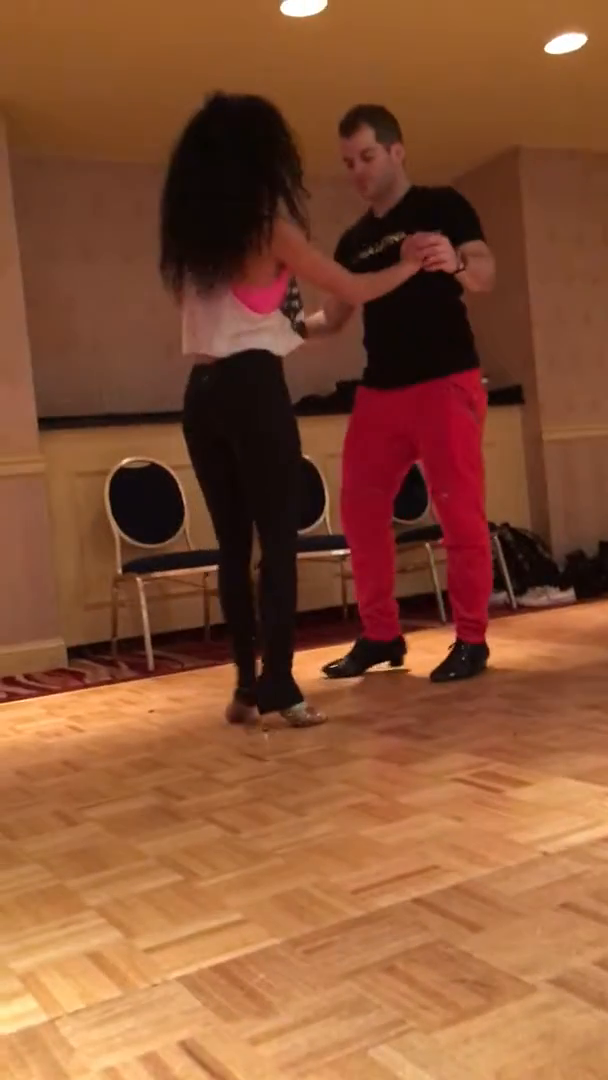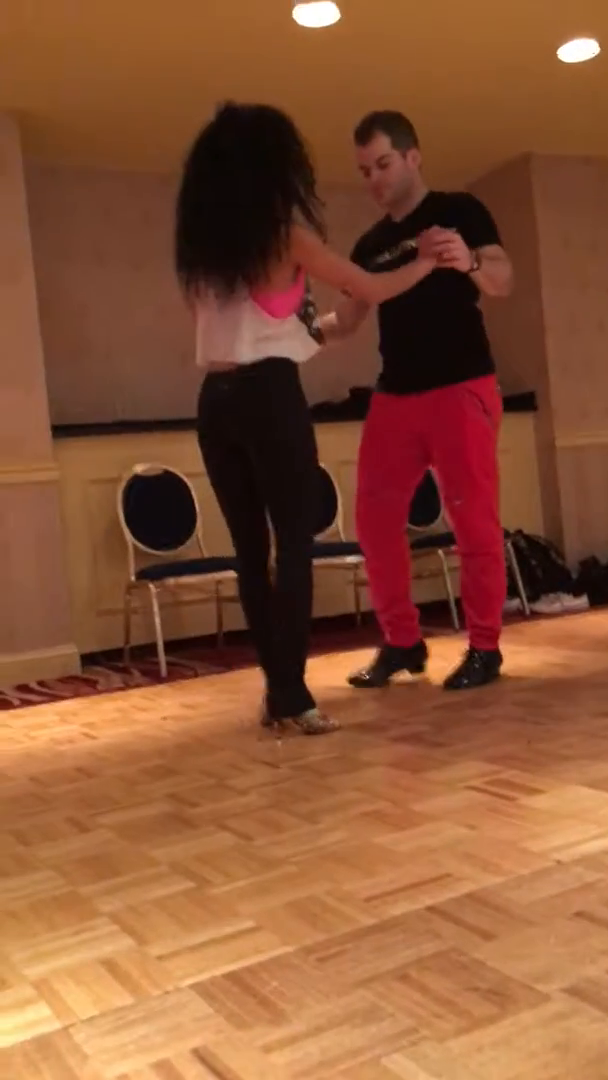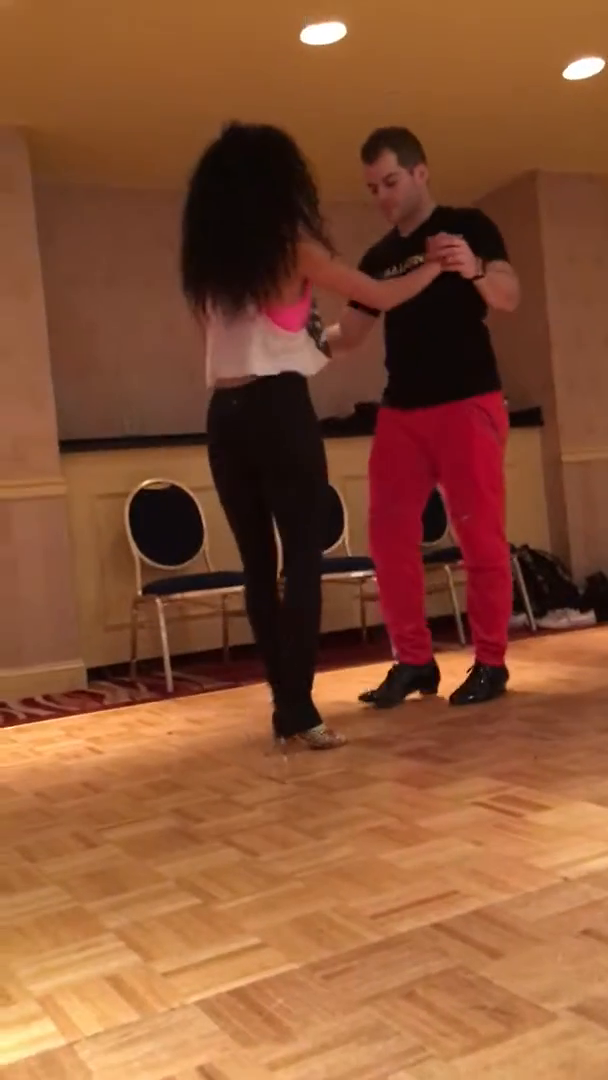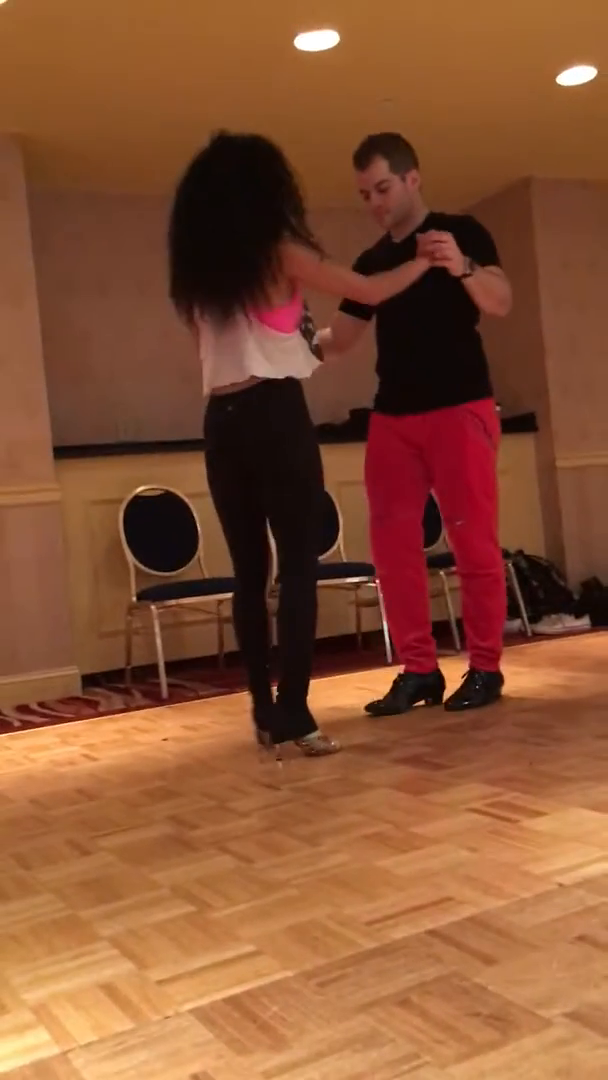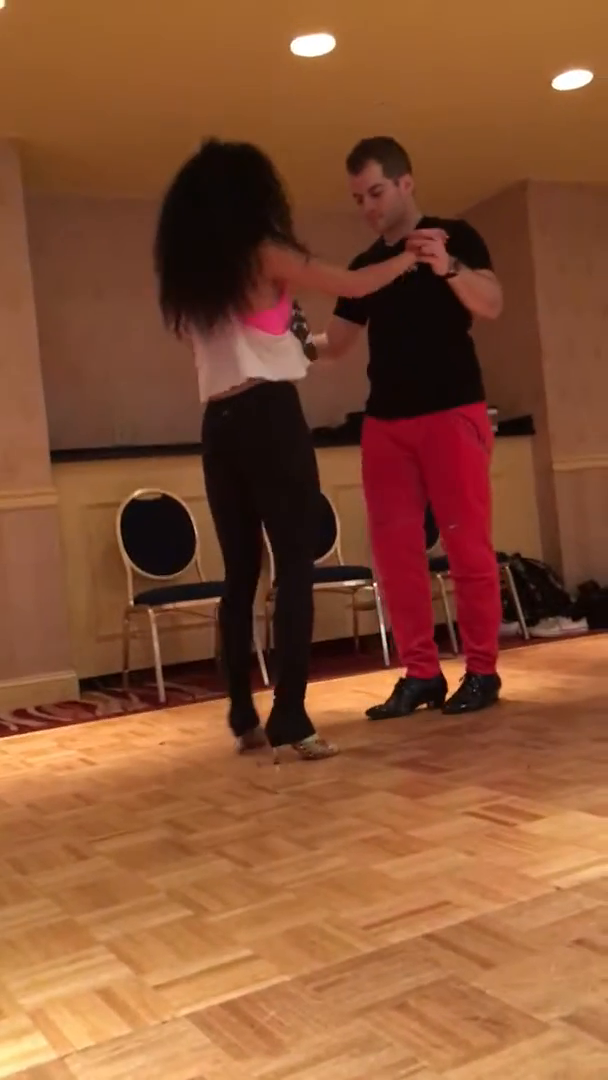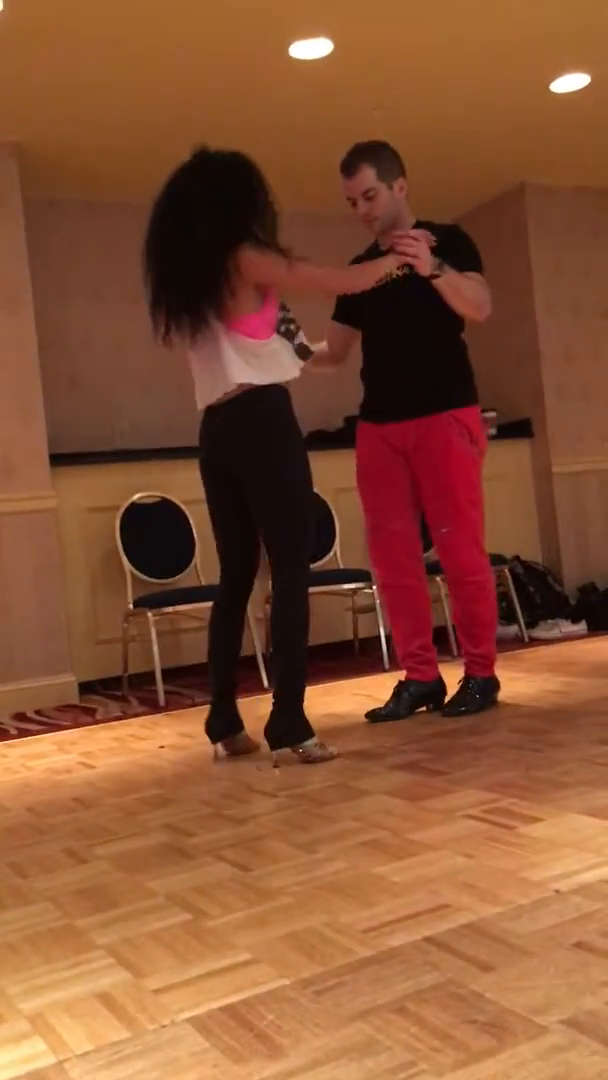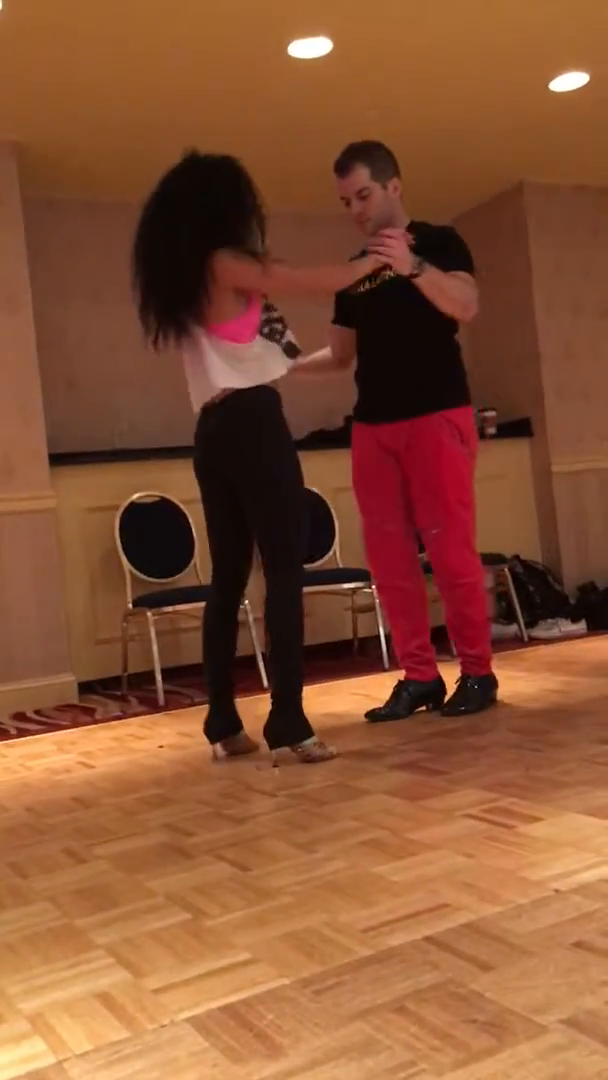
dt=0.1s
person 1, frame 1
left shoulder: (190, 232)
right shoulder: (271, 225)
right elbow: (354, 291)
right wrist: (410, 264)
left hip: (200, 394)
right hip: (251, 388)
left knee: (232, 543)
right knee: (277, 537)
left ankle: (248, 682)
right ankle: (278, 686)
person 1, frame 2
left shoulder: (205, 241)
right shoulder: (287, 231)
right elbow: (371, 290)
right wrist: (426, 262)
left hip: (215, 401)
right hip: (268, 394)
left knee: (250, 549)
right knee: (293, 544)
left ankle: (277, 687)
right ankle: (291, 693)
person 1, frame 3
left shoulder: (208, 259)
right shoulder: (293, 246)
right elbow: (380, 296)
right wrist: (435, 266)
left hip: (225, 416)
right hip: (279, 409)
left knee: (258, 565)
right knee: (302, 559)
left ankle: (286, 702)
right ankle: (299, 708)
person 1, frame 4
left shoulder: (198, 268)
right shoulder: (280, 252)
right elbow: (370, 291)
left hip: (222, 421)
right hip: (274, 413)
left knee: (248, 571)
right knee: (298, 564)
left ankle: (265, 709)
right ankle: (293, 714)
person 1, frame 5
left shoulder: (192, 273)
right shoulder: (263, 255)
right elbow: (354, 285)
right wrist: (411, 257)
left hip: (219, 426)
right hip: (269, 418)
left knee: (240, 573)
right knee: (294, 568)
left ankle: (242, 712)
right ankle: (290, 718)
person 1, frame 6
left shoulder: (184, 277)
right shoulder: (246, 259)
right elbow: (342, 283)
right wrist: (398, 257)
left hip: (215, 430)
right hip: (261, 421)
left knee: (234, 577)
right knee: (290, 572)
left ankle: (224, 721)
right ankle: (288, 721)
person 1, frame 7
left shoulder: (184, 278)
right shoulder: (226, 263)
right elbow: (319, 281)
right wrist: (380, 256)
left hip: (214, 433)
right hip: (253, 425)
left knee: (228, 578)
right knee: (284, 571)
left ankle: (222, 721)
right ankle: (288, 721)
person 2, frame 1
left shoulder: (443, 206)
right shoulder: (354, 241)
left elbow: (486, 276)
right elbow: (333, 319)
left wrist: (456, 262)
left hip: (446, 381)
right hip: (379, 390)
left knee: (459, 512)
right knee: (361, 508)
left ankle: (471, 639)
right ankle: (379, 634)
person 2, frame 2
left shoulder: (460, 211)
right shoulder: (370, 245)
left elbow: (502, 280)
right elbow: (345, 321)
left wrist: (471, 263)
left hip: (461, 387)
right hip: (394, 394)
left knee: (473, 518)
right knee: (375, 513)
left ankle: (484, 646)
right ankle: (401, 640)
person 2, frame 3
left shoulder: (469, 226)
right shoulder: (377, 259)
left elbow: (510, 297)
right elbow: (347, 334)
left wrist: (473, 268)
left hip: (468, 402)
right hip: (400, 411)
left knee: (480, 534)
right knee: (390, 533)
left ankle: (490, 661)
right ankle: (414, 660)
person 2, frame 4
left shoulder: (462, 232)
right shoulder: (370, 263)
left elbow: (501, 301)
right elbow: (338, 338)
left wrist: (462, 267)
left hip: (459, 409)
right hip: (392, 417)
left knee: (473, 539)
right knee: (392, 541)
left ankle: (485, 667)
right ankle: (420, 668)
person 2, frame 5
left shoulder: (455, 236)
right shoulder: (363, 266)
left elbow: (491, 304)
right elbow: (335, 343)
left wrist: (447, 266)
left hip: (452, 412)
right hip: (384, 421)
left knee: (466, 542)
right knee: (395, 549)
left ankle: (482, 670)
right ankle: (421, 674)
person 2, frame 6
left shoulder: (447, 240)
right shoulder: (358, 271)
left elbow: (479, 307)
right elbow: (335, 349)
left wrist: (432, 267)
left hip: (445, 415)
right hip: (378, 425)
left knee: (459, 546)
right knee: (392, 553)
left ankle: (481, 673)
right ankle: (420, 678)
person 2, frame 7
left shoulder: (439, 242)
right shoulder: (353, 275)
left elbow: (465, 305)
right elbow: (341, 351)
left wrist: (413, 267)
left hip: (437, 415)
right hip: (372, 424)
left knee: (449, 545)
right knee: (388, 553)
left ankle: (478, 673)
right ankle: (420, 676)
